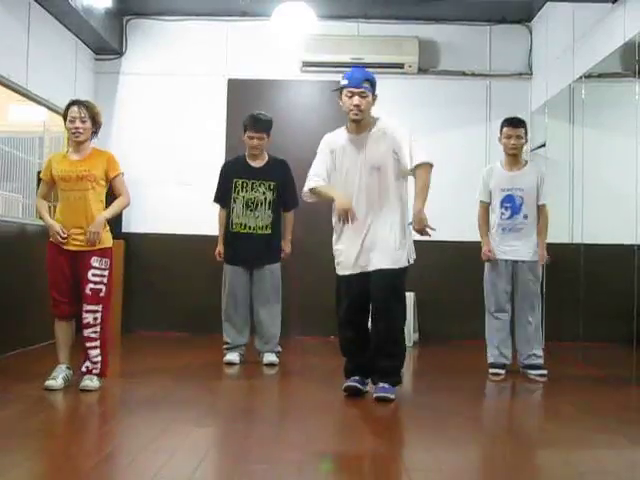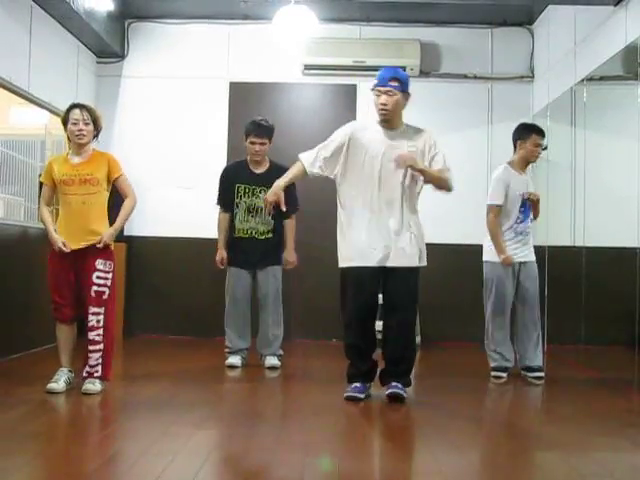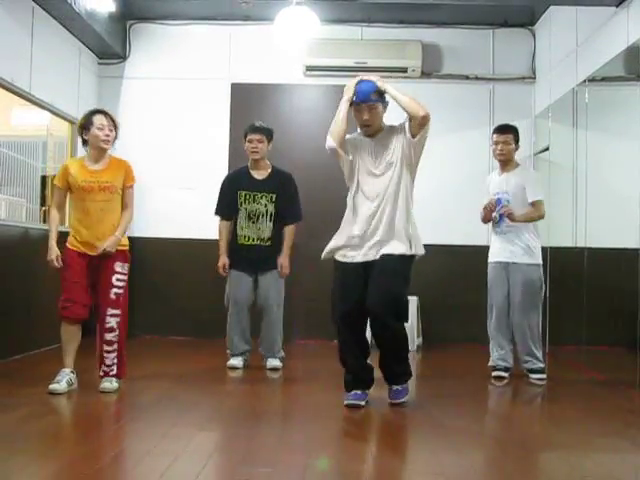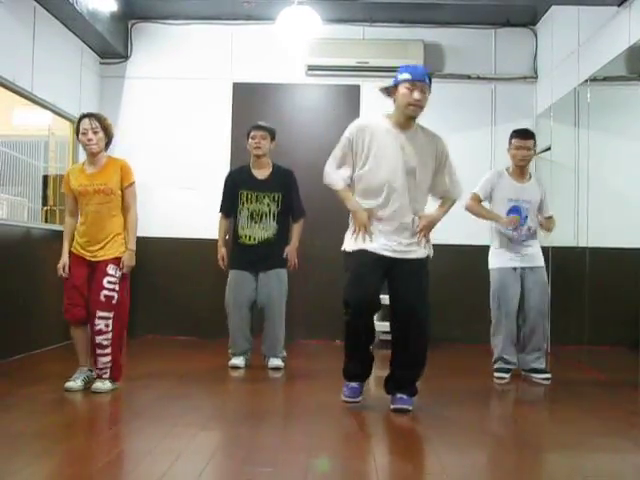
dt=0.7s
person 1, frame 1
left shoulder: (390, 131)
right shoulder: (331, 142)
left elbow: (423, 163)
right elbow: (312, 186)
left wrist: (419, 209)
right wrist: (333, 195)
left hip: (389, 243)
right hip: (349, 244)
left knee: (388, 312)
right knee: (350, 315)
left ankle: (386, 377)
right ankle: (357, 372)
person 1, frame 2
left shoulder: (422, 140)
right shoulder: (354, 133)
left elbow: (446, 184)
right elbow: (312, 159)
left wrist: (418, 167)
right wrist: (281, 183)
left hip: (403, 244)
right hip: (361, 244)
left knee: (401, 313)
right knee: (358, 313)
left ankle: (396, 377)
right ankle: (359, 377)
person 1, frame 3
left shoulder: (404, 139)
right shoulder: (352, 146)
left elbow: (422, 115)
right elbow: (333, 142)
left wrist: (386, 88)
right wrist: (345, 98)
left hip: (394, 245)
right hip: (352, 248)
left knee: (384, 312)
right knee: (347, 317)
left ankle: (397, 376)
right ankle: (357, 384)
person 1, frame 4
left shoulder: (433, 144)
right shoulder: (364, 129)
left elbow: (450, 190)
right elbow: (334, 172)
left wrist: (434, 215)
right wrist: (353, 205)
left hip: (411, 246)
right hip: (367, 241)
left knee: (412, 319)
right knee: (358, 306)
left ankle: (402, 387)
right ankle: (356, 376)
person 2, frame 1
left shoulder: (105, 158)
right shoulder: (55, 161)
left elbow: (124, 197)
right elbow: (41, 198)
left wrist: (102, 218)
right wrist: (49, 222)
left hip: (95, 245)
right hip: (61, 244)
left knee: (93, 308)
right knee: (62, 307)
left ankle: (93, 370)
right ankle: (63, 367)
person 2, frame 2
left shoulder: (106, 160)
right shoulder: (54, 165)
left elbow: (130, 197)
right elbow: (44, 205)
left wrist: (115, 229)
right wrist: (52, 234)
left hip: (97, 246)
right hip: (63, 247)
left knee: (96, 310)
right knee: (63, 310)
left ankle: (95, 374)
right ankle: (65, 371)
person 2, frame 3
left shoulder: (123, 168)
right shoulder: (70, 168)
left elbow: (127, 208)
right elbow: (56, 208)
left wrist: (117, 237)
right wrist: (52, 243)
left hip: (113, 251)
right hip: (77, 249)
left knee: (111, 313)
right knee: (71, 310)
left ankle: (110, 373)
right ankle: (68, 372)
person 2, frame 4
left shoulder: (121, 167)
right shoulder: (72, 174)
left elbow: (131, 211)
right elbow: (70, 215)
left wrist: (131, 249)
right wrist: (64, 252)
left hip: (112, 253)
right hip: (80, 253)
left knee: (106, 315)
right knee: (75, 313)
left ankle: (107, 374)
right ankle: (85, 369)
person 3, frame 1
left shoulder: (536, 173)
right shoulder: (490, 173)
left elbow: (542, 212)
right elbow: (483, 211)
left wrist: (542, 246)
right wrist: (485, 243)
left hip: (527, 253)
right hip: (498, 253)
left knee: (529, 308)
right knee: (497, 307)
left ankle: (531, 359)
right ankle: (498, 359)
person 3, frame 2
left shoulder: (528, 177)
right shoulder: (502, 175)
right elbow: (492, 217)
left wrist: (536, 202)
right wrist: (502, 252)
left hip: (526, 255)
right hip: (499, 257)
left knee: (529, 311)
right knee: (499, 310)
left ankle: (530, 362)
right ankle: (500, 362)
person 3, frame 3
left shoulder: (526, 175)
right shoulder: (492, 178)
left elbow: (540, 211)
left wrist: (517, 217)
right wrist: (486, 212)
left hip: (525, 255)
right hip: (497, 256)
left knee: (525, 311)
right knee: (497, 311)
left ankle: (533, 363)
right ankle: (501, 361)
person 3, frame 4
left shoulder: (538, 186)
right shoulder: (495, 178)
left elbow: (549, 219)
right elbow: (470, 204)
left wrist: (547, 226)
right wrist: (497, 216)
left hip: (533, 261)
right hip: (502, 261)
left knee: (538, 313)
right knee: (503, 314)
left ankle: (533, 363)
right ankle: (504, 363)
person 4, frame 1
left shoulder: (280, 168)
right shoulder: (230, 168)
left elbow: (289, 208)
right elbow: (223, 208)
left wrist: (287, 240)
right wrist: (220, 241)
left hip: (268, 248)
right hip: (236, 247)
left knee: (268, 300)
right knee: (234, 299)
left ankle: (269, 348)
right ankle: (234, 346)
person 4, frame 2
left shoulder: (281, 174)
right shoulder: (231, 172)
left elbow: (289, 215)
right elbow: (224, 212)
left wrist: (290, 248)
right wrist: (221, 247)
left hip: (270, 252)
right hip: (238, 252)
left knee: (271, 302)
right knee: (236, 301)
left ankle: (271, 352)
right ankle: (236, 350)
person 4, frame 3
left shoulder: (284, 180)
right shoulder: (233, 179)
left elbow: (291, 222)
right elbow: (225, 220)
left wrist: (285, 255)
right wrist: (223, 253)
left hip: (271, 258)
right hip: (240, 257)
left knee: (273, 307)
right knee: (237, 305)
left ankle: (272, 353)
right ankle: (238, 352)
person 4, frame 4
left shoulder: (285, 177)
right shoulder: (235, 177)
left elbow: (297, 216)
right elbow: (226, 215)
left wrist: (293, 245)
right wrist: (221, 244)
left hip: (274, 255)
right hip: (241, 254)
left knee: (274, 305)
right knee: (236, 304)
left ankle: (274, 353)
right ankle: (239, 352)
